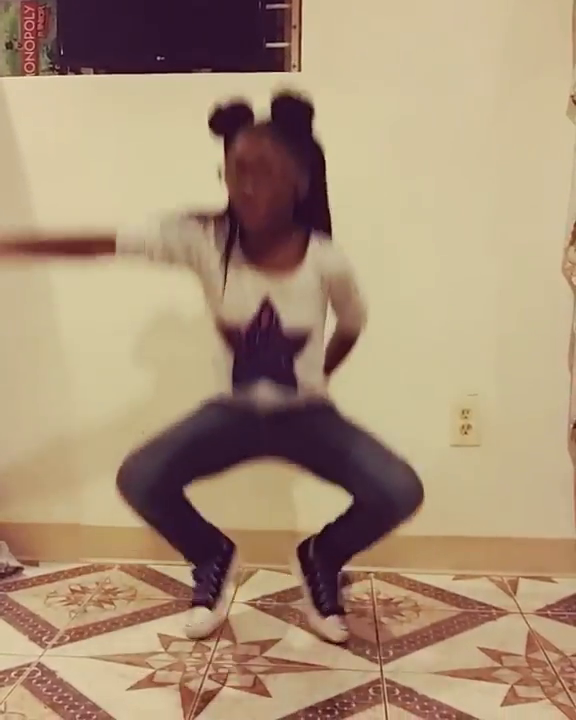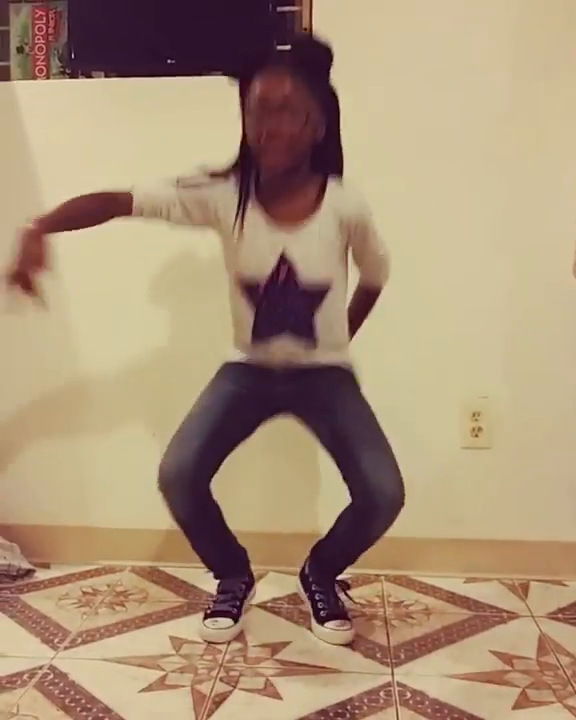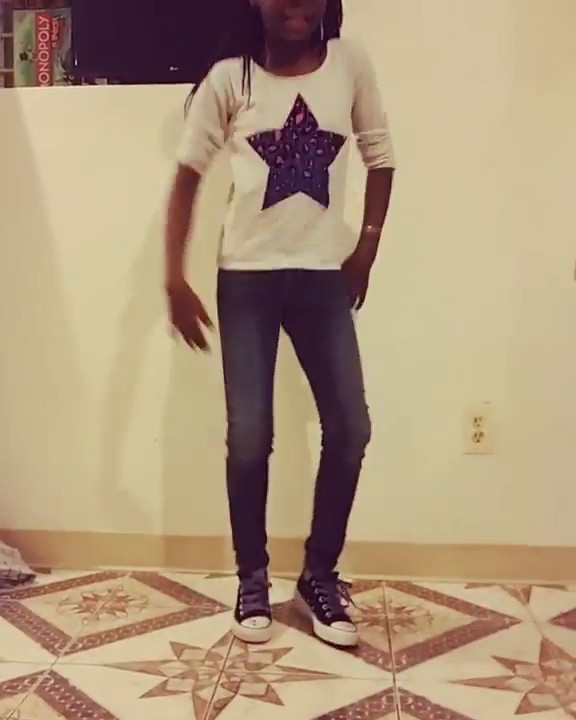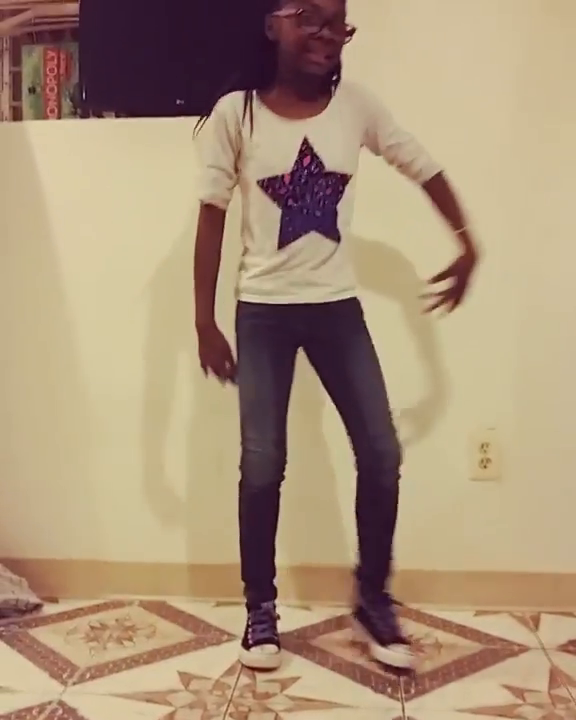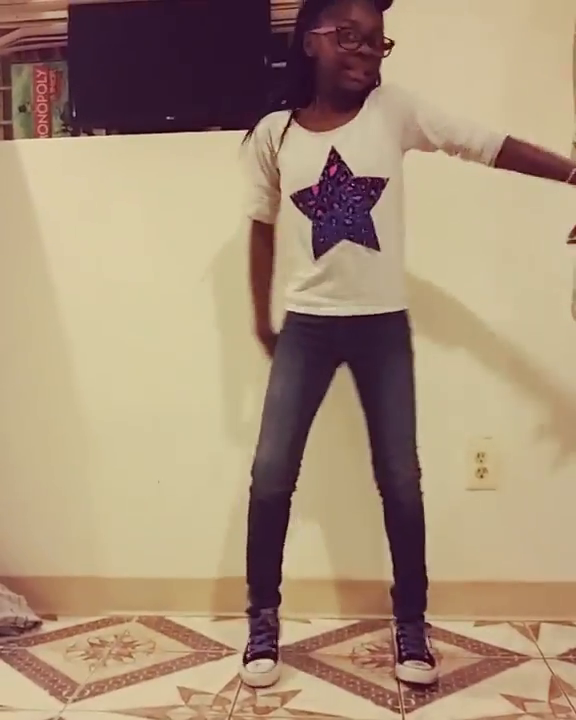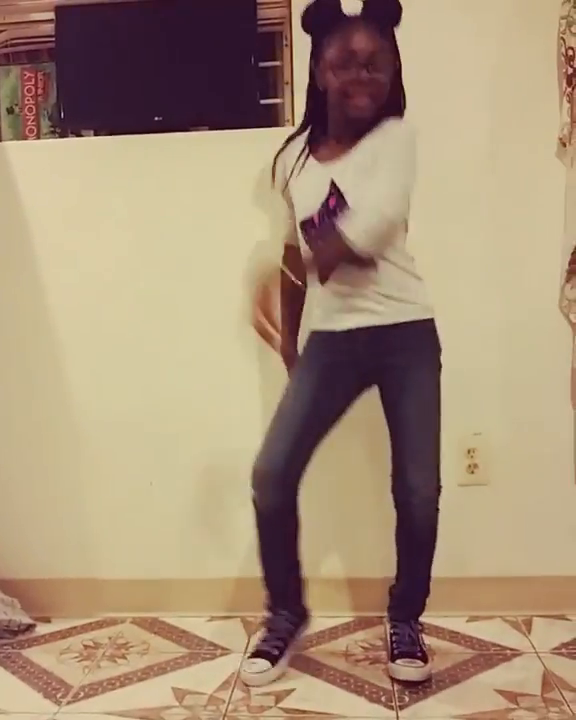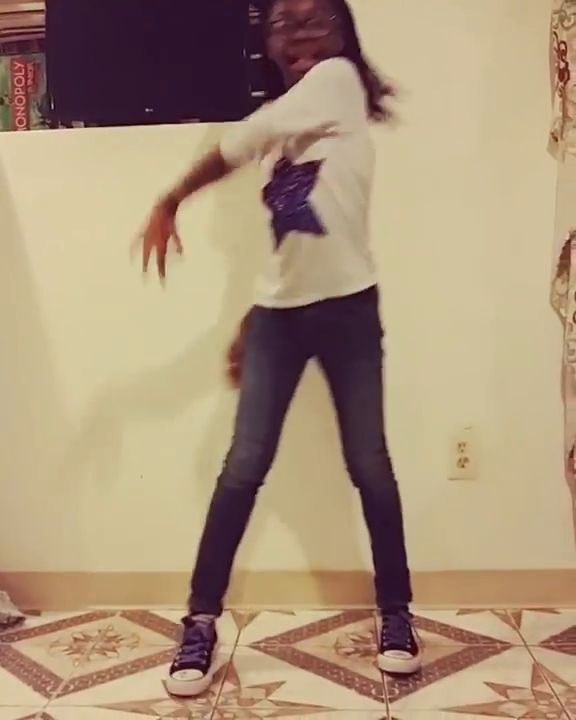
dt=0.3s
person 1, frame 1
left shoulder: (329, 261)
right shoulder: (202, 241)
left elbow: (350, 327)
right elbow: (102, 243)
left wrist: (312, 381)
left hip: (307, 415)
right hip: (233, 412)
left knee: (400, 494)
right knee: (139, 480)
left ankle: (321, 557)
right ankle: (212, 556)
person 1, frame 2
left shoulder: (346, 210)
right shoulder: (216, 195)
left elbow: (372, 280)
right elbow: (112, 202)
left wrist: (336, 344)
left hip: (322, 375)
right hip: (246, 369)
left knee: (383, 495)
right knee: (178, 476)
left ankle: (322, 574)
right ankle: (232, 576)
person 1, frame 3
left shoulder: (351, 63)
right shoulder: (230, 79)
left elbow: (380, 159)
right elbow: (187, 173)
left wrist: (367, 243)
right wrist: (174, 275)
left hip: (324, 278)
right hip: (246, 278)
left knee: (349, 431)
right knee: (248, 438)
left ankle: (320, 577)
right ankle: (252, 578)
person 1, frame 4
left shoulder: (354, 106)
right shoulder: (235, 114)
left elbow: (422, 166)
right elbow: (210, 216)
left wrist: (465, 240)
right wrist: (199, 322)
left hip: (337, 308)
right hip: (261, 310)
left knee: (382, 454)
right knee: (261, 464)
left ankle: (373, 598)
right ankle: (260, 606)
person 1, frame 5
left shoulder: (394, 110)
right shoulder: (274, 132)
left elbow: (490, 145)
right elbow: (262, 227)
right wrist: (260, 319)
left hip: (384, 324)
right hip: (307, 324)
left knee: (400, 479)
right knee: (271, 471)
left ankle: (410, 621)
right ankle: (263, 617)
person 1, frame 6
left shoulder: (395, 139)
right shoulder: (294, 157)
left elbow: (369, 235)
left wrist: (276, 278)
right wrist: (289, 340)
left hip: (406, 334)
right hip: (330, 339)
left knee: (417, 490)
right knee: (272, 474)
left ankle: (405, 623)
right ankle: (285, 618)
person 1, frame 7
left shoulder: (338, 79)
right shoulder: (281, 134)
left elbow: (244, 140)
left wrist: (171, 202)
right wrist: (247, 326)
left hip: (346, 306)
right hip: (278, 312)
left knee: (370, 467)
right knee: (243, 468)
left ankle: (395, 612)
right ankle: (201, 619)
